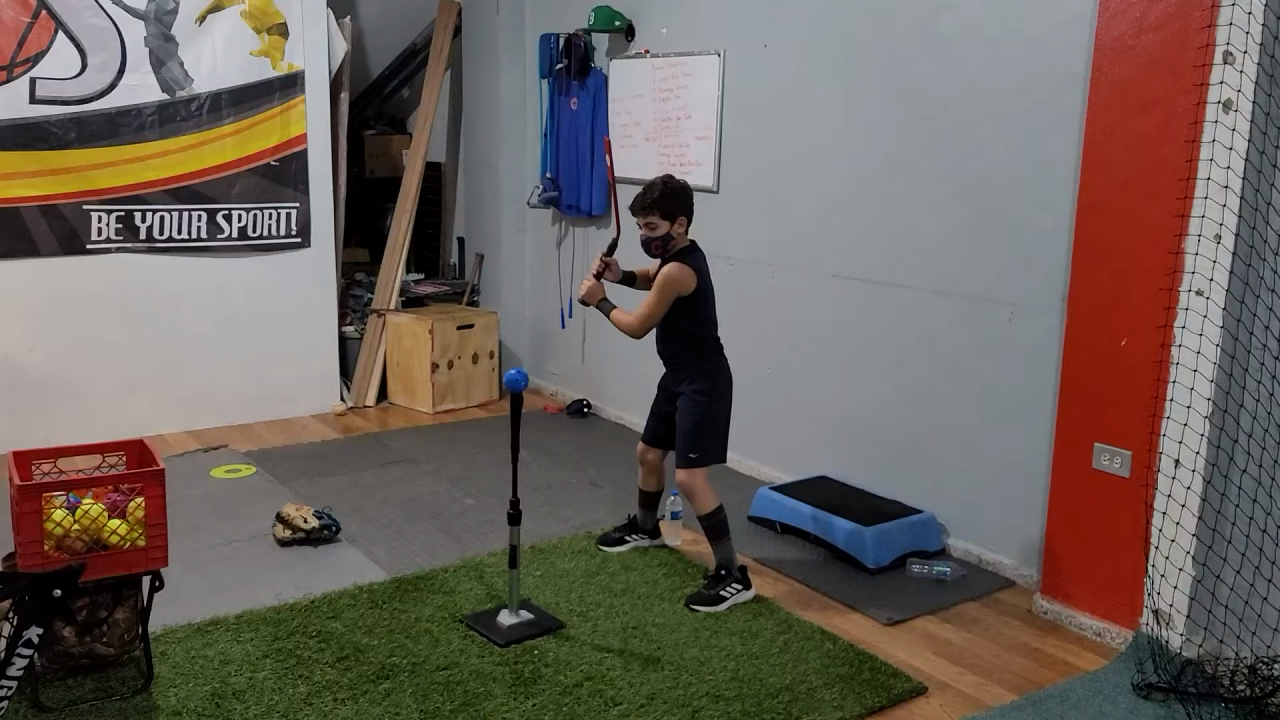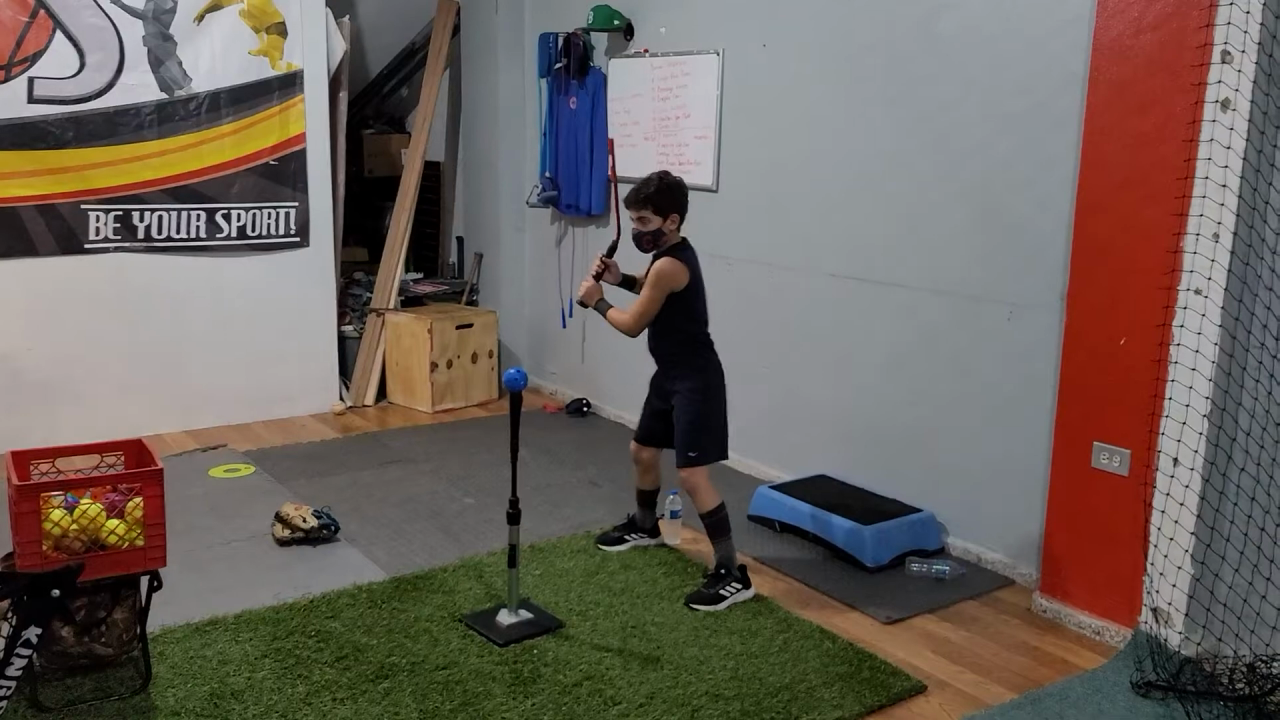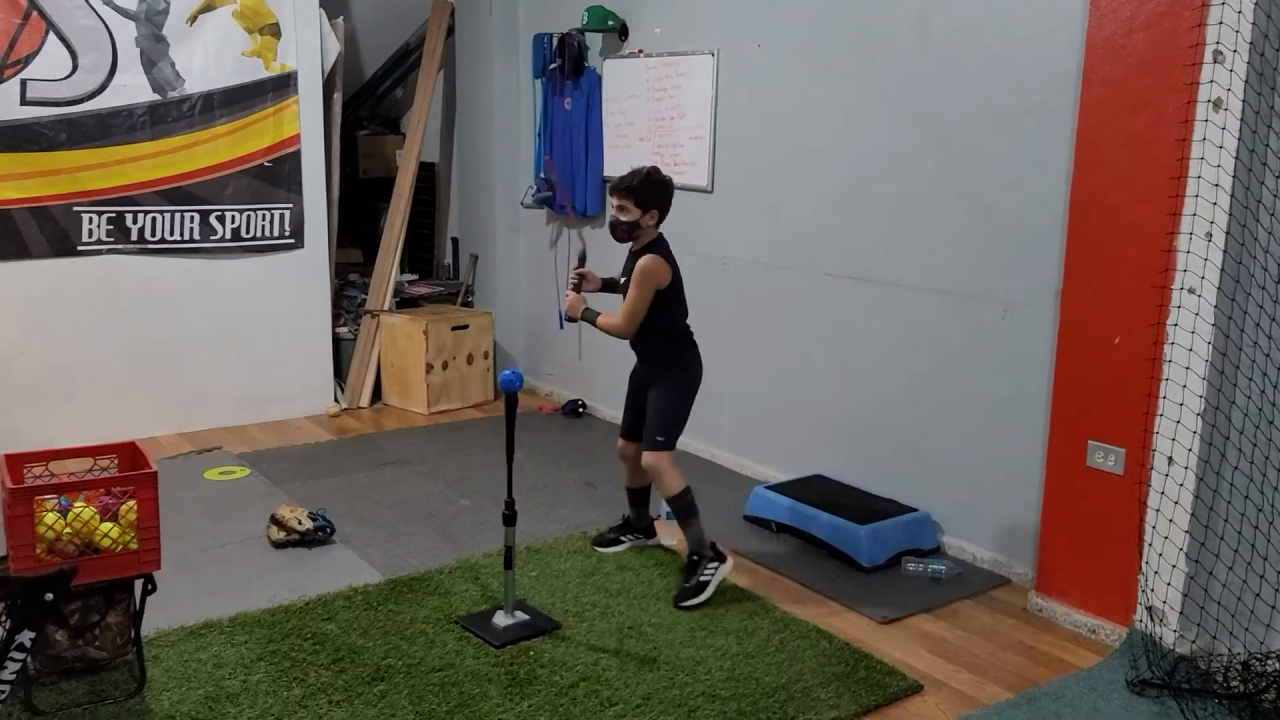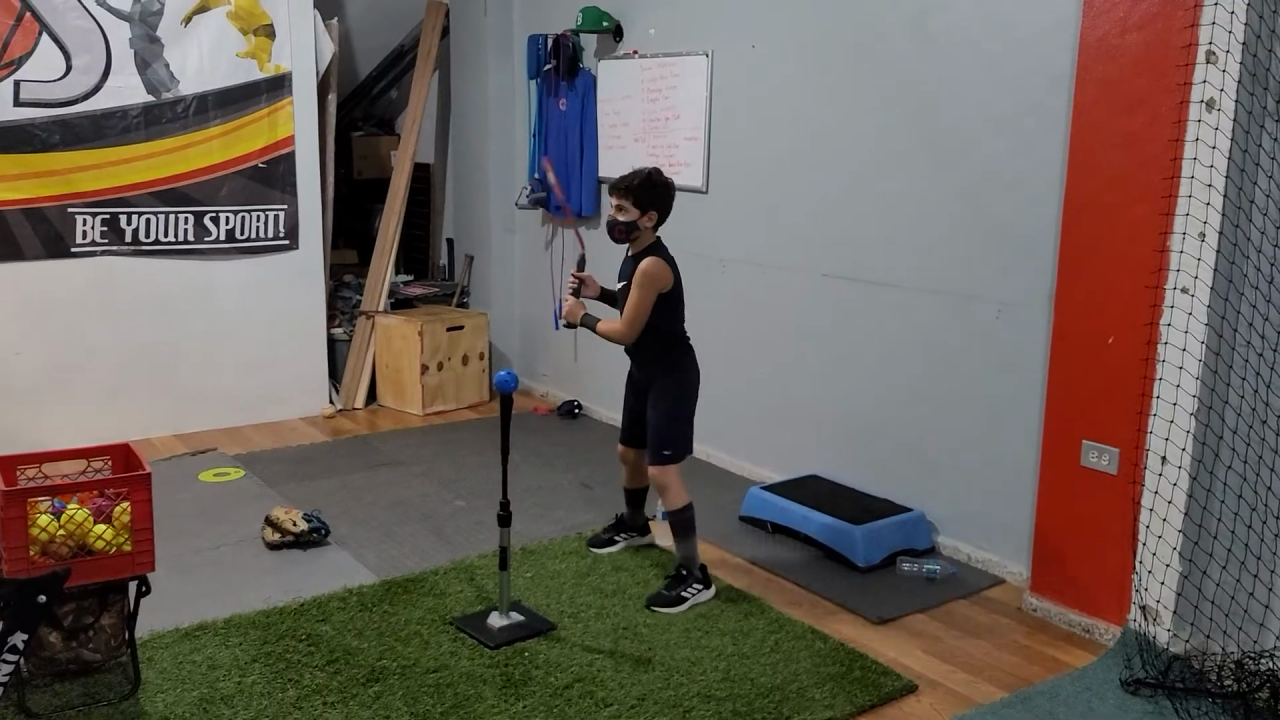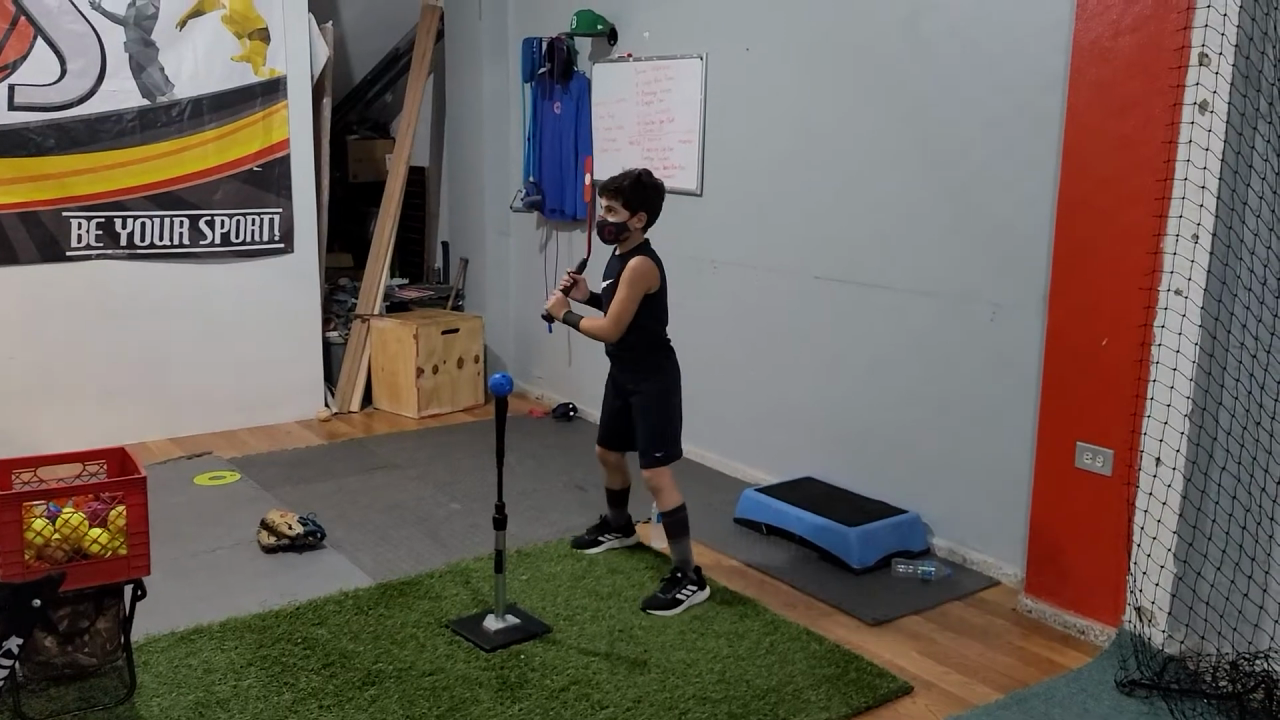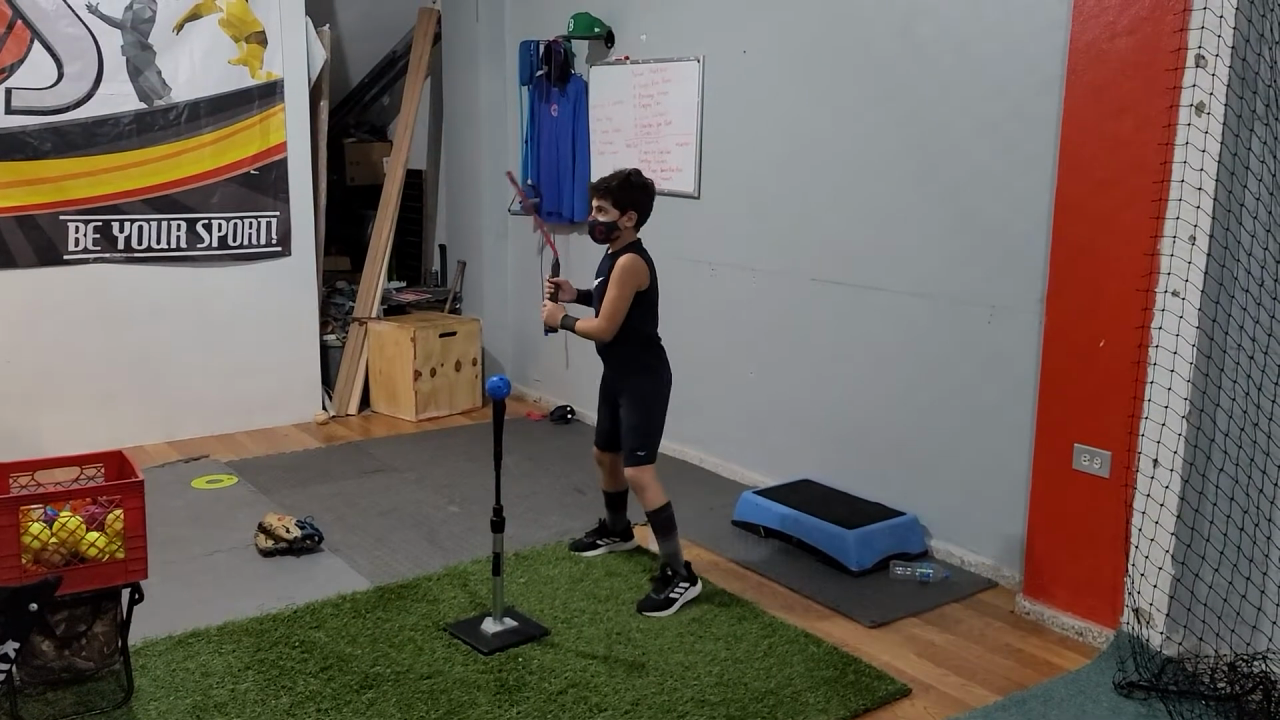
dt=0.3s
person 1, frame 1
left shoulder: (678, 270)
right shoulder: (678, 255)
left elbow: (637, 326)
right elbow: (650, 279)
left wrist: (600, 301)
right wrist: (620, 274)
left hip: (703, 383)
right hip: (679, 377)
left knee: (689, 477)
right knee: (648, 451)
left ankle: (733, 576)
right ankle: (644, 527)
person 1, frame 2
left shoulder: (669, 265)
right shoulder: (673, 253)
left elbow: (633, 324)
right elbow: (650, 286)
left wrist: (597, 301)
right wrist: (619, 277)
left hip: (695, 379)
right hip: (671, 374)
left knee: (692, 475)
right knee: (642, 450)
left ankle: (732, 574)
right ankle: (644, 526)
person 1, frame 3
left shoulder: (651, 261)
right shoulder: (643, 250)
left elbow: (625, 326)
left wrist: (583, 311)
right wrist: (602, 283)
left hip: (675, 369)
right hip: (650, 364)
left knee: (656, 459)
right knee: (629, 448)
left ankle: (707, 557)
right ankle: (639, 525)
person 1, frame 4
left shoulder: (652, 264)
right shoulder: (635, 255)
left elbow: (626, 331)
left wrist: (582, 317)
right wrist: (600, 292)
left hip: (672, 376)
right hip: (644, 371)
left knee: (663, 472)
right knee: (630, 452)
left ankle: (694, 576)
right ankle: (634, 525)
person 1, frame 5
left shoulder: (641, 264)
right shoulder: (620, 255)
left elbow: (610, 329)
left wrist: (564, 313)
right wrist: (588, 296)
left hip: (654, 378)
right hip: (624, 373)
left knee: (656, 475)
right knee: (608, 451)
left ankle: (689, 577)
right ankle: (618, 526)
person 1, frame 6
left shoulder: (630, 262)
right shoulder: (613, 254)
left elbow: (604, 328)
left wrist: (561, 318)
right wrist: (575, 294)
left hip: (644, 377)
right hip: (617, 373)
left knee: (638, 473)
right knee: (605, 455)
left ankle: (680, 574)
right ankle: (616, 530)
